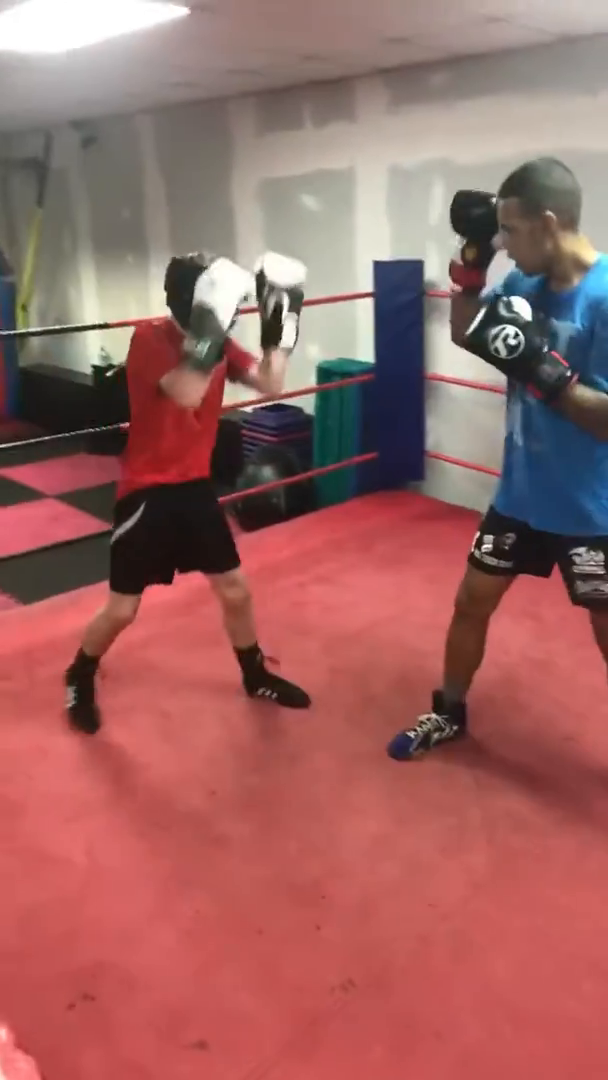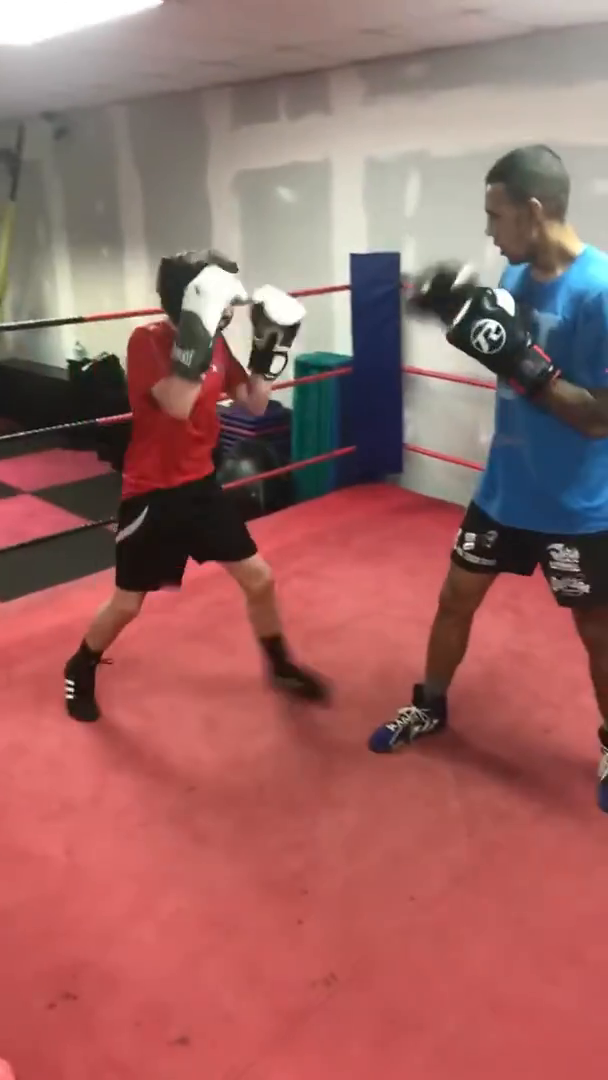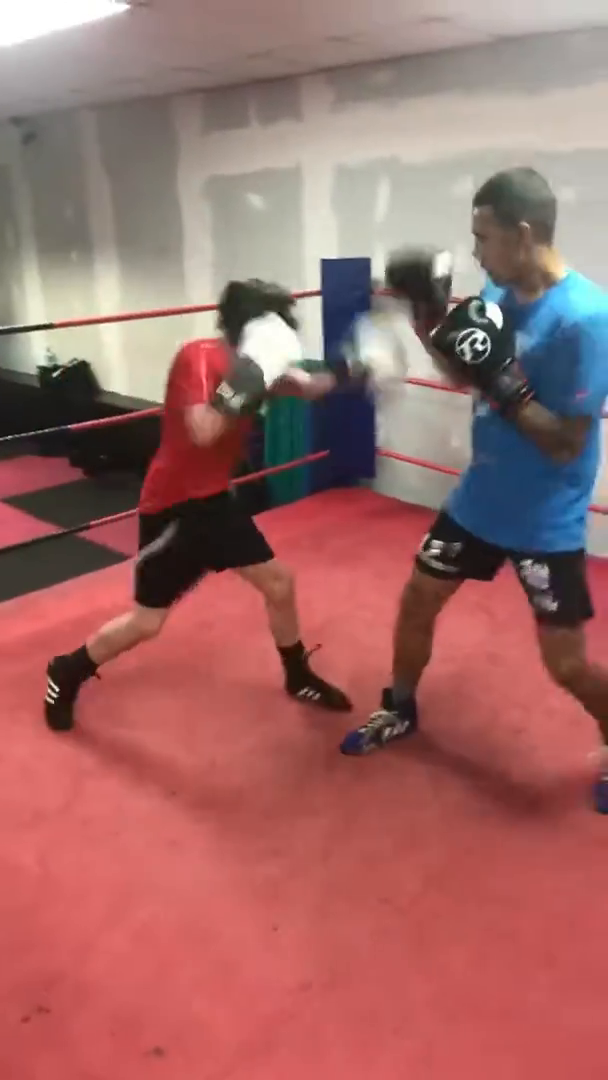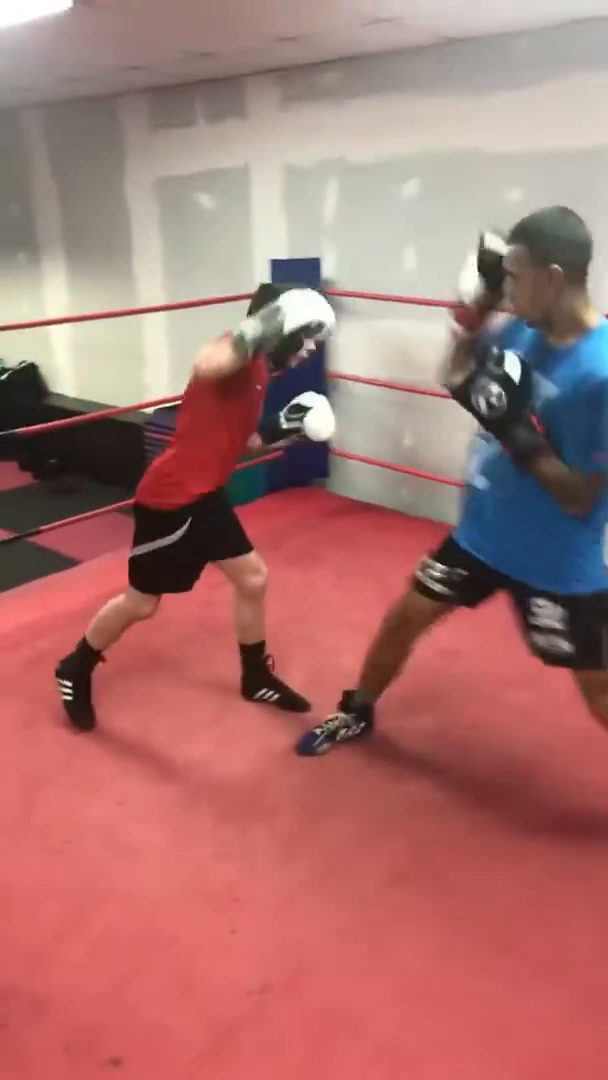
dt=0.2s
person 1, frame 1
right shoulder: (525, 283)
right elbow: (464, 337)
left wrist: (540, 367)
right wrist: (472, 259)
right hip: (522, 492)
right knee: (472, 601)
right ankle: (448, 712)
person 1, frame 2
right shoulder: (518, 276)
left wrist: (523, 362)
right wrist: (457, 311)
right hip: (504, 489)
right knee: (456, 598)
right ankle: (428, 707)
person 1, frame 3
right shoulder: (502, 294)
right elbow: (458, 371)
left wrist: (506, 380)
right wrist: (433, 316)
left hip: (546, 519)
right hip: (481, 499)
right knee: (415, 604)
right ankle: (398, 710)
person 1, frame 4
right shoulder: (527, 329)
right elbow: (454, 378)
left wrist: (519, 430)
right wrist: (481, 303)
left hip: (562, 562)
right hip: (486, 528)
right knee: (402, 621)
right ankle: (355, 712)
person 2, frame 1
left shoulder: (217, 342)
right shoulder: (150, 337)
left elbow: (271, 382)
right elbow: (188, 394)
left wrist: (282, 318)
right wrist: (210, 322)
left hip: (196, 488)
right hip: (146, 494)
left knee: (235, 593)
right knee: (122, 609)
left ankle: (255, 674)
right ankle: (80, 679)
person 2, frame 2
left shoulder: (215, 345)
right shoulder: (147, 341)
left elbow: (256, 404)
right elbow: (177, 404)
left wrist: (273, 343)
right wrist: (197, 331)
left hip: (201, 487)
right hip: (152, 494)
left knee: (259, 578)
right knee: (126, 605)
left ankle: (282, 666)
right ankle: (80, 673)
person 2, frame 3
left shoulder: (253, 363)
right shoulder: (197, 357)
left elbow: (306, 382)
right elbow: (201, 432)
right wrist: (247, 377)
left hip: (217, 499)
right hip: (173, 506)
left knee: (280, 583)
right knee: (148, 621)
left ankle: (299, 675)
right ankle: (69, 674)
person 2, frame 4
left shoulder: (254, 371)
right shoulder: (241, 351)
right elbow: (203, 369)
left wrist: (282, 429)
right wrist: (272, 329)
left hip: (207, 495)
right hip: (172, 500)
left knee: (254, 579)
right knee: (141, 601)
left ankle: (258, 679)
right ankle: (75, 670)
